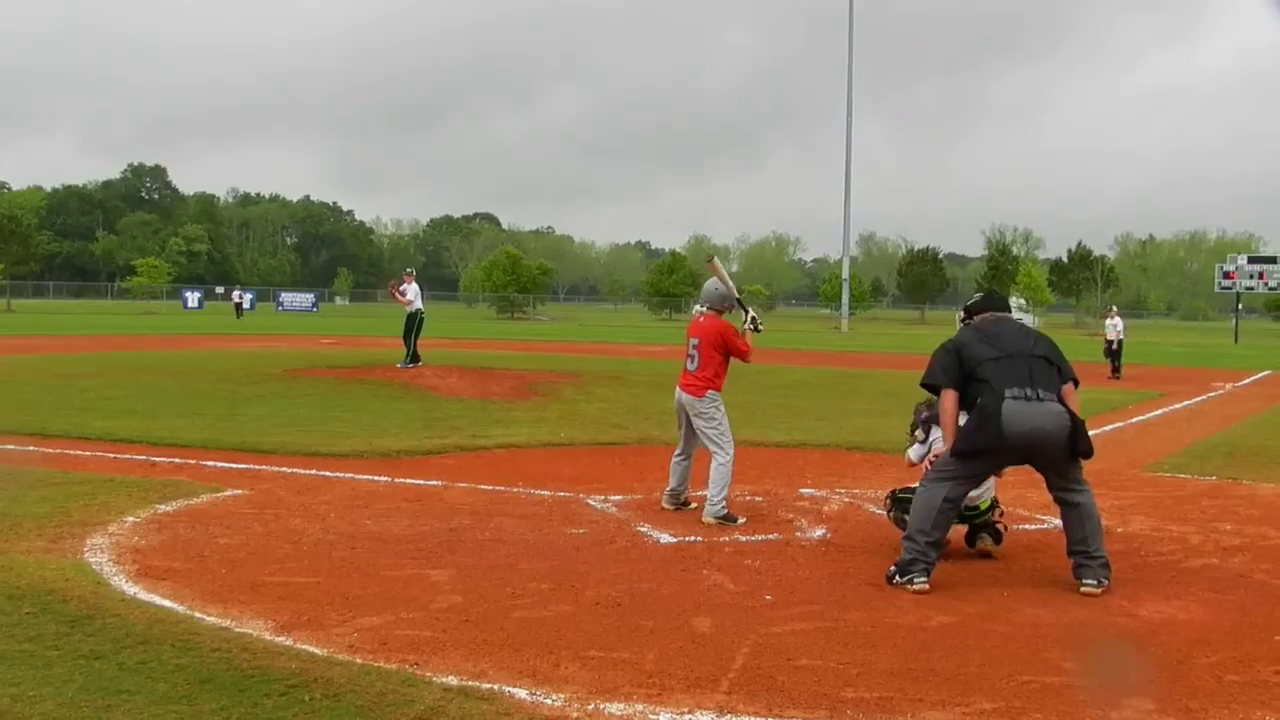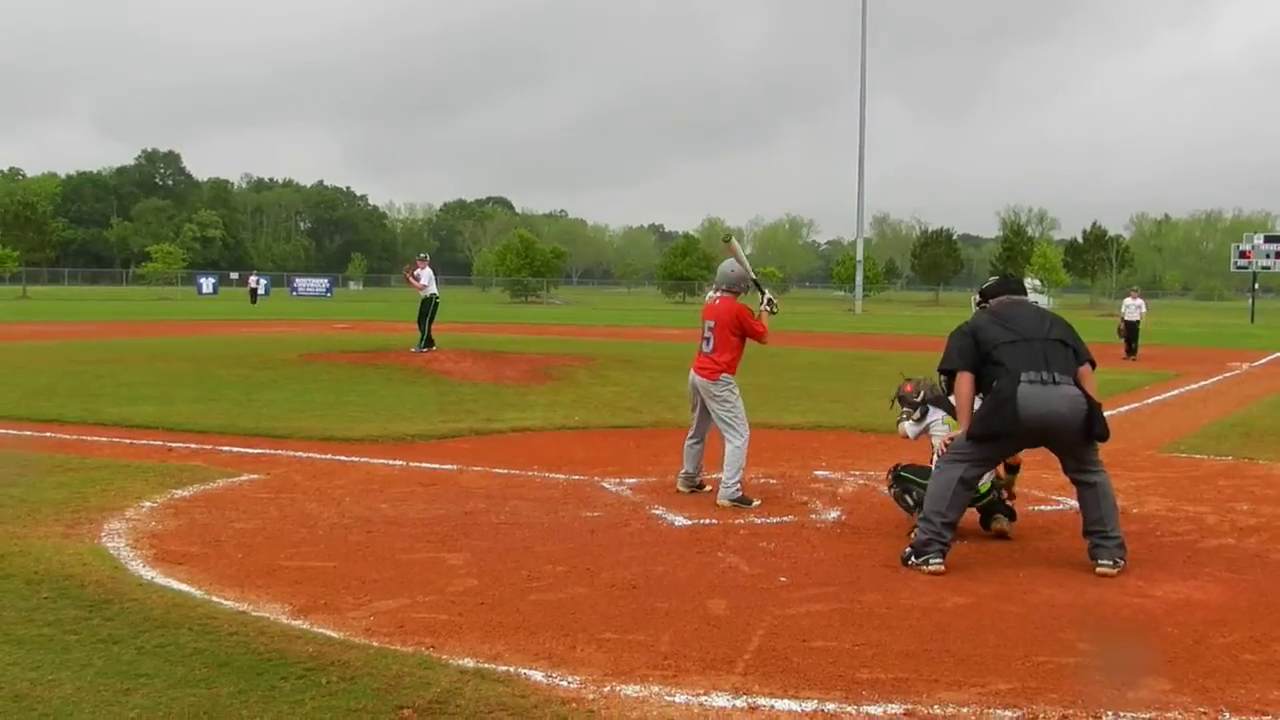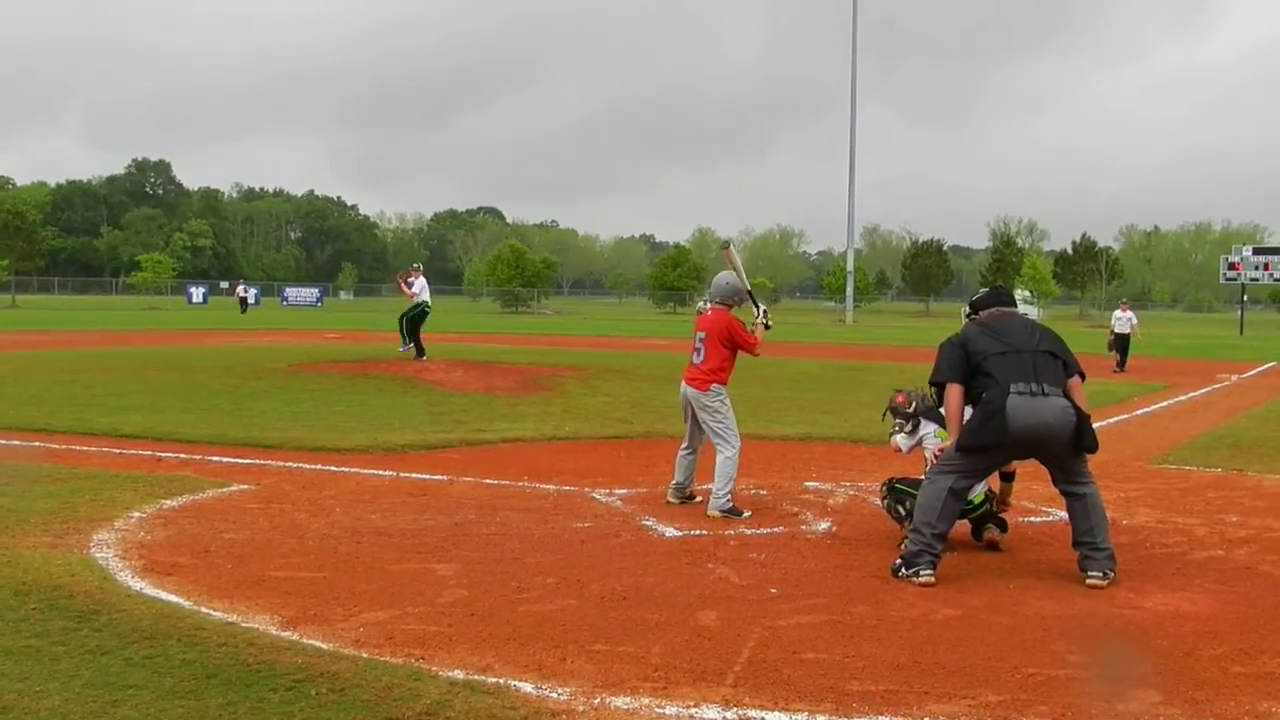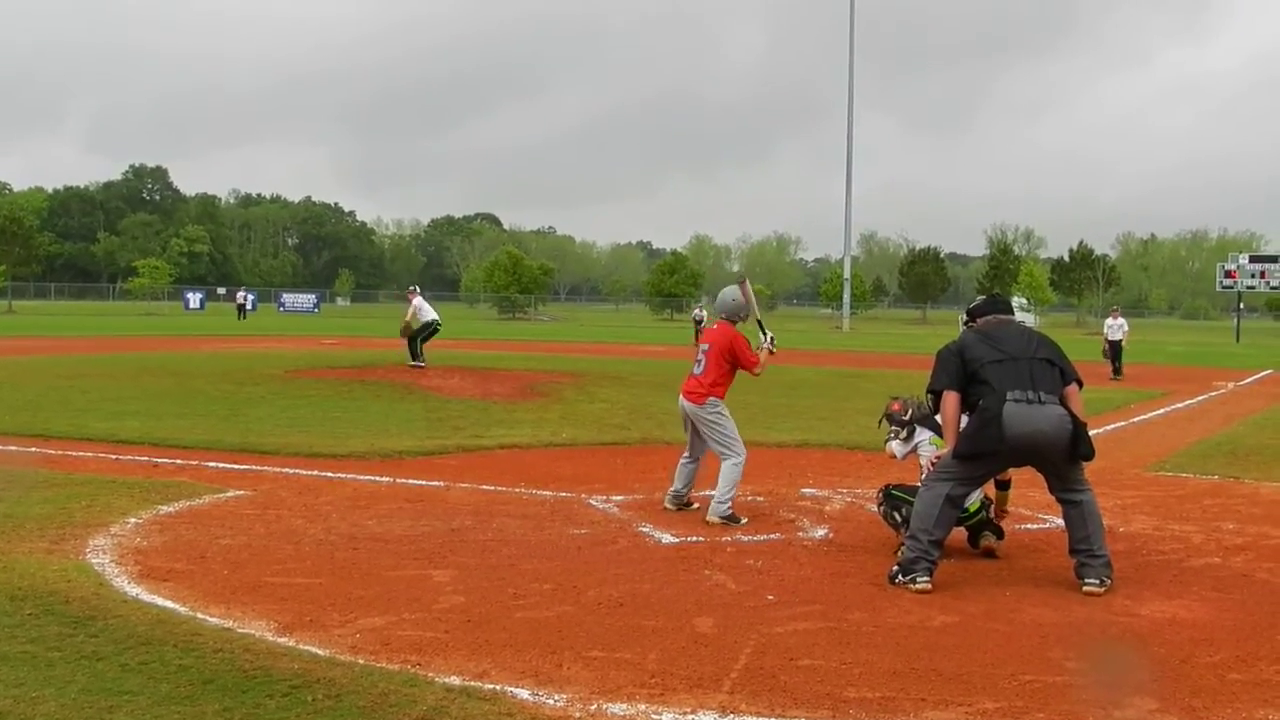
dt=0.7s
person 1, frame 1
left shoulder: (960, 341)
right shoulder: (1039, 338)
left elbow: (949, 394)
right elbow: (1068, 388)
left wrist: (949, 446)
right wrist: (1074, 436)
left hip: (1000, 415)
right hip: (1052, 416)
left knee: (939, 482)
right knee: (1074, 490)
left ankle: (913, 569)
right ankle: (1093, 572)
person 1, frame 2
left shoulder: (976, 324)
right shoulder: (1056, 321)
left elbow: (964, 377)
right elbow: (1085, 370)
left wrist: (964, 429)
right wrist: (1090, 420)
left hip: (1015, 399)
right hip: (1068, 400)
left knee: (955, 465)
right knee: (1091, 472)
left ankle: (928, 550)
right ankle: (1109, 553)
person 1, frame 3
left shoulder: (966, 336)
right shoulder: (1044, 332)
left elbow: (953, 388)
right elbow: (1074, 382)
left wrist: (954, 440)
right wrist: (1082, 431)
left hip: (1005, 410)
right hip: (1057, 411)
left knee: (944, 476)
right knee: (1079, 484)
left ankle: (918, 562)
right ankle: (1099, 565)
person 1, frame 4
left shoulder: (963, 343)
right shoulder: (1042, 340)
left elbow: (950, 395)
right elbow: (1071, 389)
left wrist: (950, 448)
right wrist: (1078, 439)
left hip: (1001, 418)
right hip: (1054, 419)
left knee: (940, 483)
right knee: (1076, 490)
left ankle: (916, 568)
right ankle: (1095, 571)
person 2, frame 1
left shoulder: (695, 322)
right shoulder: (722, 327)
right elbow: (746, 355)
left wrist: (743, 329)
right wrist: (748, 327)
left hip: (683, 392)
right hip: (704, 396)
left knee: (686, 448)
right knee: (723, 452)
left ankle: (673, 496)
right ankle: (715, 510)
person 2, frame 2
left shoulder: (709, 305)
right shoulder: (738, 309)
right elbow: (763, 337)
left wrist: (760, 310)
right wrist: (765, 309)
left hip: (697, 374)
right hip: (718, 379)
left knee: (698, 431)
right knee: (738, 434)
left ankle: (688, 479)
right ankle: (730, 492)
person 2, frame 3
left shoulder: (702, 317)
right shoulder: (729, 321)
right elbow: (755, 349)
left wrist: (755, 326)
right wrist: (760, 321)
left hip: (688, 385)
right hip: (709, 390)
left knee: (692, 442)
right knee: (729, 446)
left ankle: (679, 490)
right ankle: (720, 503)
person 2, frame 4
left shoulder: (708, 332)
right shoulder: (734, 337)
right elbow: (755, 369)
left wrist: (760, 351)
right wrist: (767, 347)
left hip: (686, 398)
right hip: (706, 403)
left knee: (694, 451)
right knee: (735, 454)
left ankle: (677, 497)
right ankle: (720, 509)
person 3, frame 1
left shoulder: (934, 425)
left elbow: (910, 461)
right elbow: (998, 472)
left wrist: (918, 430)
right hip: (980, 506)
left knee: (893, 501)
right ankle: (986, 536)
person 3, frame 2
left shoulder: (934, 409)
left elbow: (903, 431)
right elbow: (1013, 457)
left wrist: (908, 405)
right wrist: (1008, 487)
right hip: (982, 491)
left knee: (895, 476)
right ankle: (999, 518)
person 3, frame 3
left shoulder: (924, 422)
left elbow: (895, 444)
right elbow: (1007, 463)
left wrist: (901, 416)
right wrist: (1004, 497)
right hip: (975, 503)
left knee: (889, 489)
right ankle: (990, 528)
person 3, frame 4
left shoulder: (921, 428)
left elbow: (891, 451)
right elbow: (1002, 471)
left wrist: (897, 423)
right wrist: (1000, 506)
right hip: (969, 511)
left knee: (885, 496)
right ankle: (985, 534)
